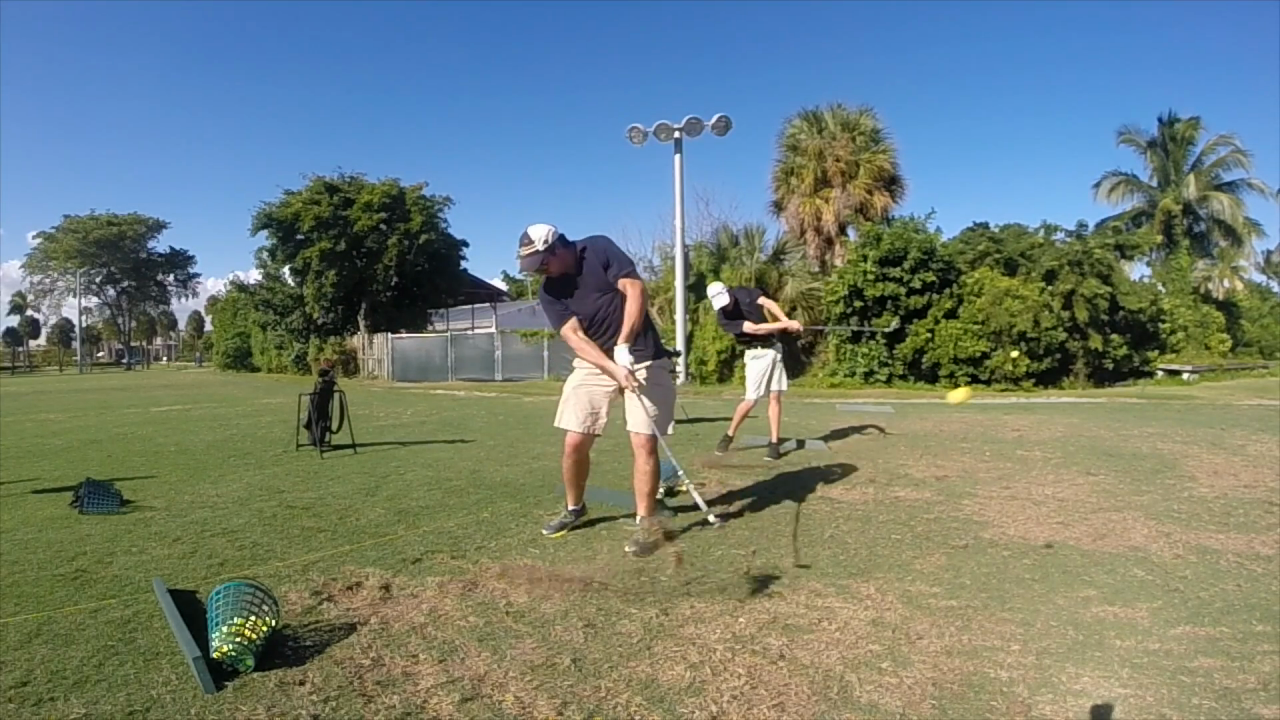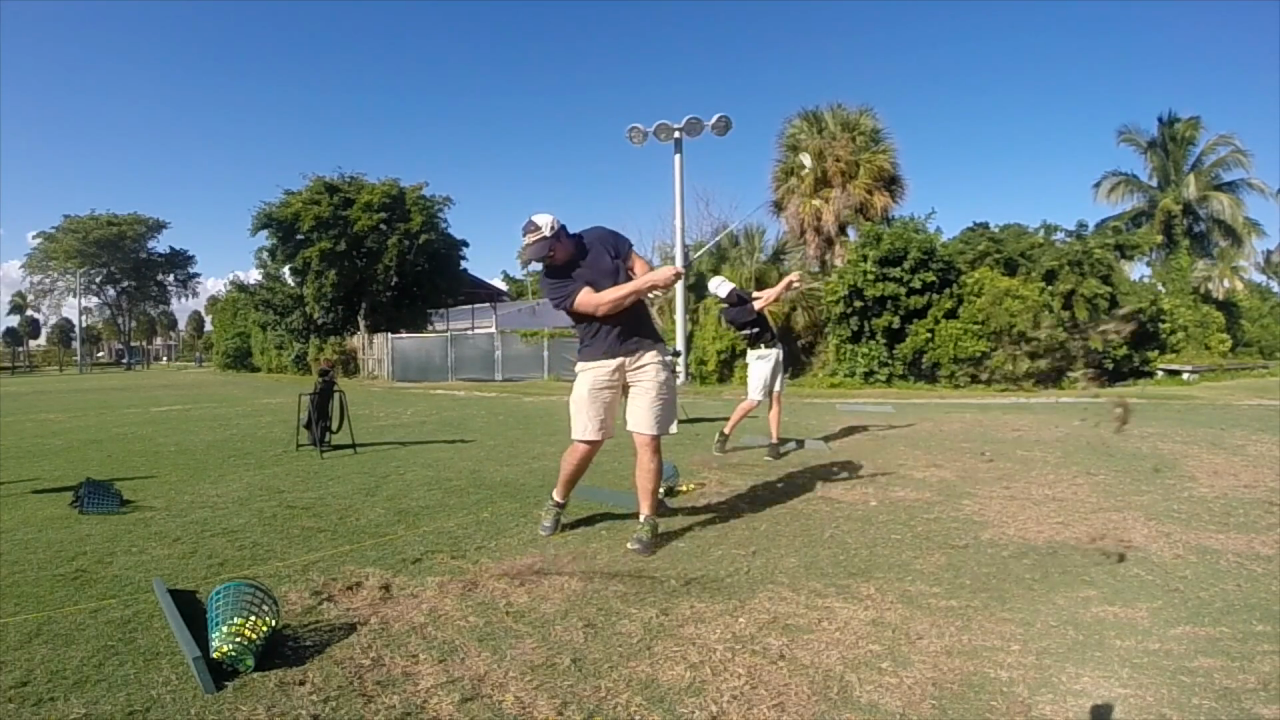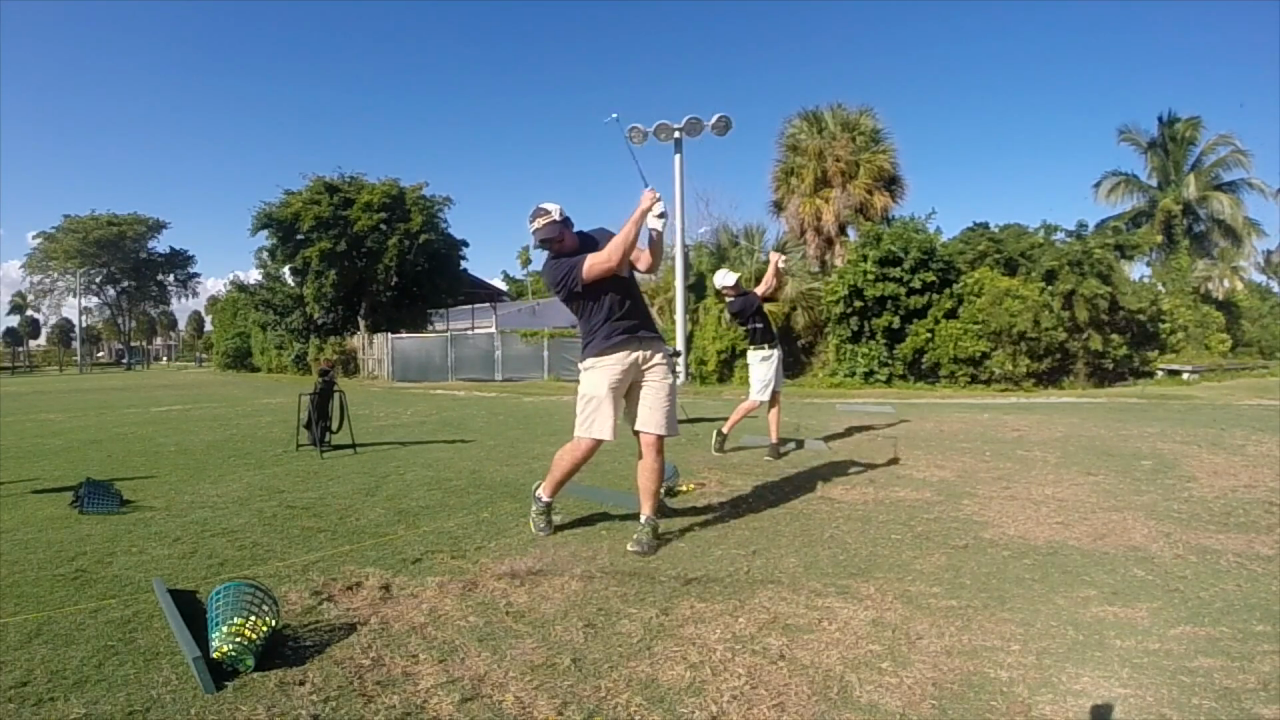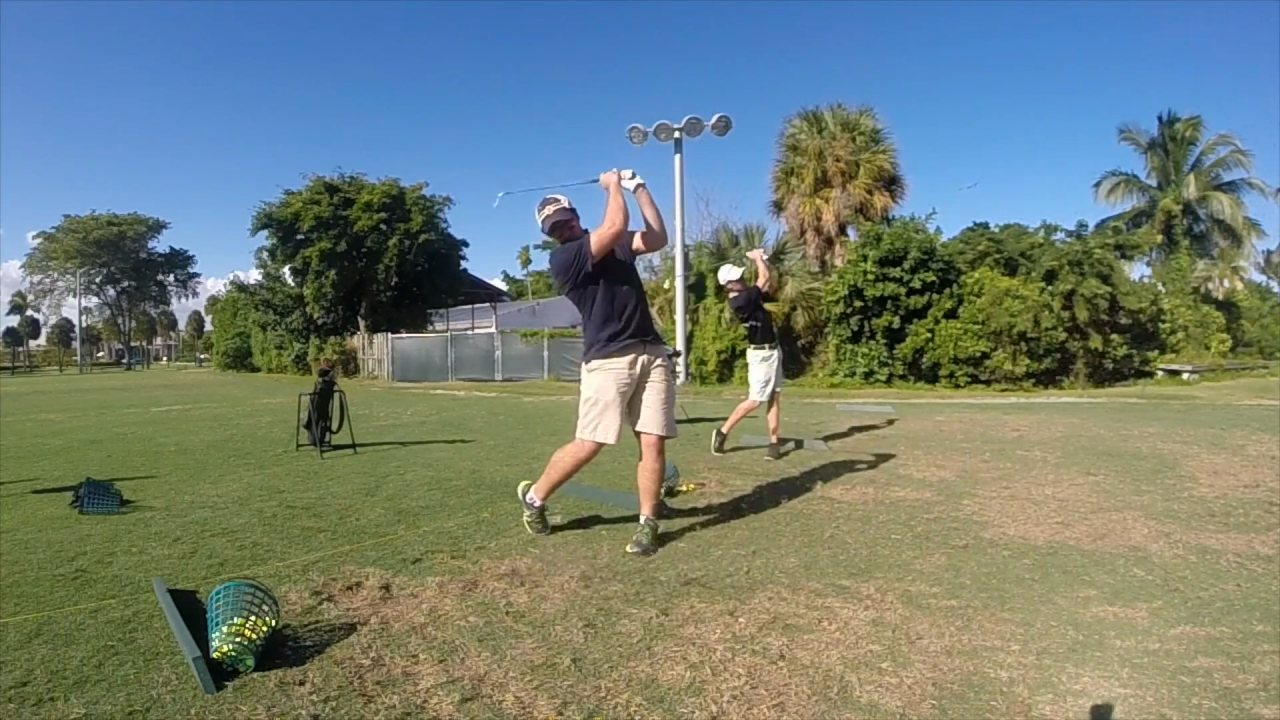
dt=0.4s
person 1, frame 1
left shoulder: (599, 249)
right shoulder: (550, 291)
left elbow: (636, 292)
right elbow: (575, 337)
left wrist: (623, 345)
right wrist: (612, 369)
left hip: (645, 360)
right hip: (594, 364)
left knee: (644, 441)
right knee: (574, 442)
left ankle: (644, 523)
right ankle: (574, 508)
person 1, frame 2
left shoulder: (600, 238)
right shoulder: (551, 279)
left elbow: (637, 264)
right elbow: (600, 305)
left wrist: (649, 276)
right wrist: (651, 280)
left hip: (647, 353)
right hip: (598, 362)
left knee: (647, 441)
right knee: (585, 445)
left ankle: (647, 522)
right ankle: (557, 501)
person 1, frame 3
left shoulder: (599, 236)
right shoulder: (556, 268)
left elbow: (646, 264)
right elbow: (612, 261)
left wrist: (655, 229)
right wrist: (641, 210)
left hip: (651, 350)
right hip: (605, 358)
left knee: (652, 441)
right knee: (587, 443)
left ankle: (648, 522)
right ankle: (543, 497)
person 1, frame 4
left shoulder: (611, 241)
right shoulder: (563, 259)
left elbow: (657, 239)
right elbow: (616, 226)
left wrist: (638, 188)
right wrist: (612, 185)
left hip: (652, 353)
right hip: (608, 360)
left knee: (653, 442)
right knee: (588, 445)
left ankle: (648, 523)
right ankle: (534, 497)
person 2, frame 1
left shoulder: (742, 293)
right shoulder: (723, 318)
left elbow: (768, 303)
right elbow: (755, 329)
left wrist: (786, 320)
right wrist: (785, 325)
left hip: (774, 348)
right hip: (756, 354)
left knee: (775, 397)
right knee: (751, 400)
left ankle: (774, 442)
right ankle: (729, 436)
person 2, frame 2
left shoulder: (739, 294)
right shoulder: (730, 313)
left elbow: (763, 294)
right elbow: (765, 302)
left wrist: (788, 284)
right wrist: (786, 279)
left hip: (775, 350)
right hip: (760, 355)
left knee: (775, 397)
right knee: (753, 400)
left ankle: (774, 443)
right ankle: (724, 433)
person 2, frame 3
left shoulder: (742, 295)
right shoulder: (736, 305)
left elbow: (771, 287)
right elbow: (765, 285)
left wrist: (777, 266)
right wrist: (773, 261)
left hip: (773, 350)
right hip: (760, 355)
left knee: (774, 398)
right knee: (755, 400)
left ankle: (774, 443)
right ankle: (723, 432)
person 2, frame 4
left shoulder: (746, 294)
right shoulder: (740, 301)
left elbow: (766, 283)
right elbow: (764, 278)
left wrist: (760, 259)
right wrist: (757, 258)
left hip: (773, 350)
right hip: (760, 354)
left knee: (774, 398)
right knee: (755, 401)
left ankle: (774, 443)
right ankle: (722, 432)
